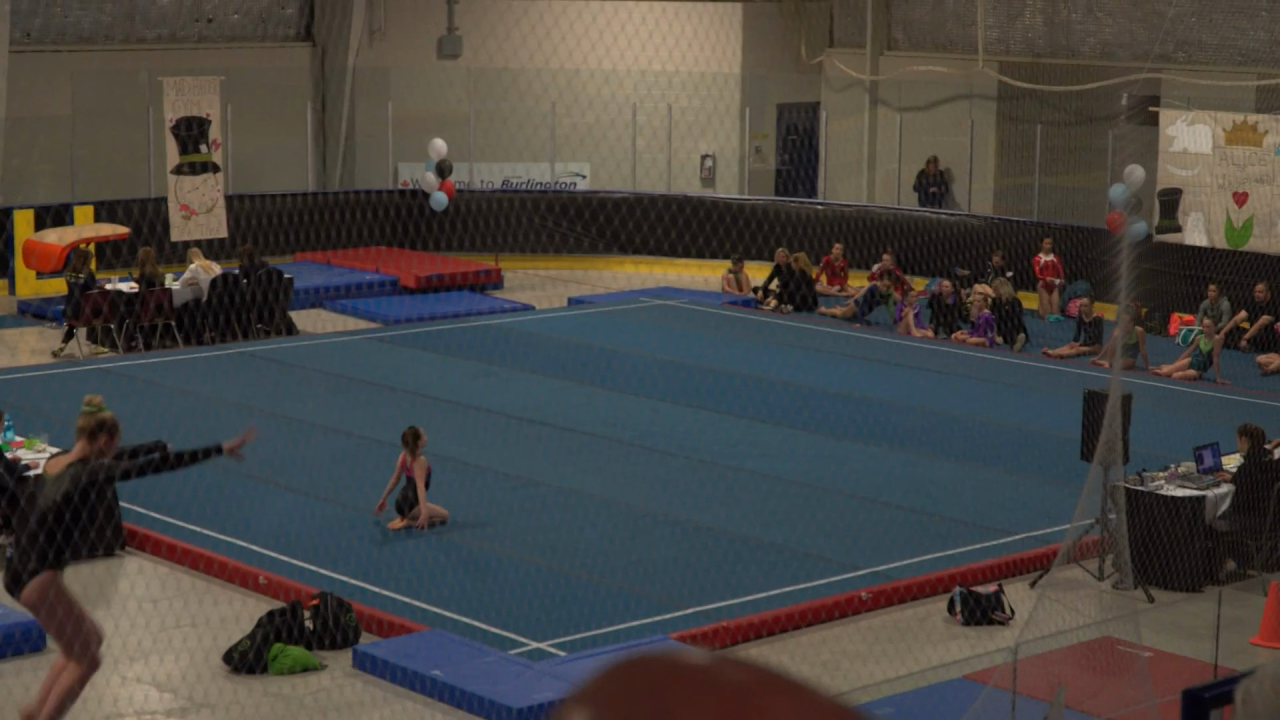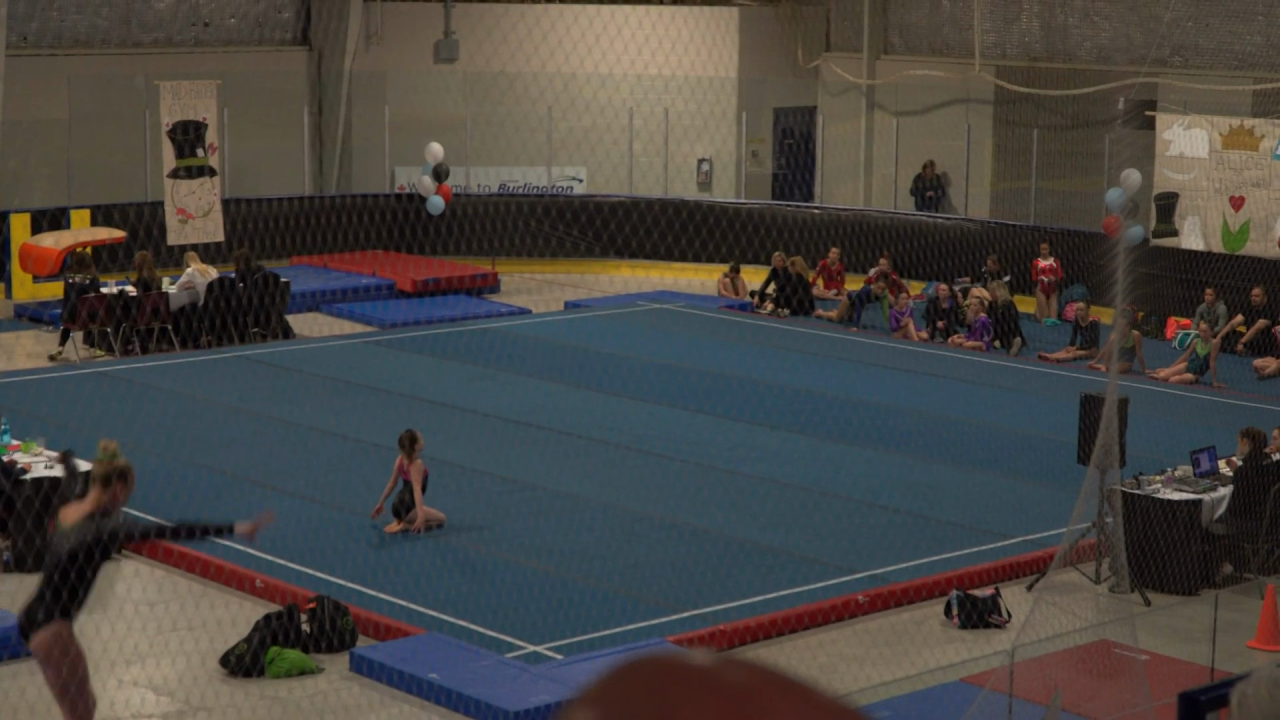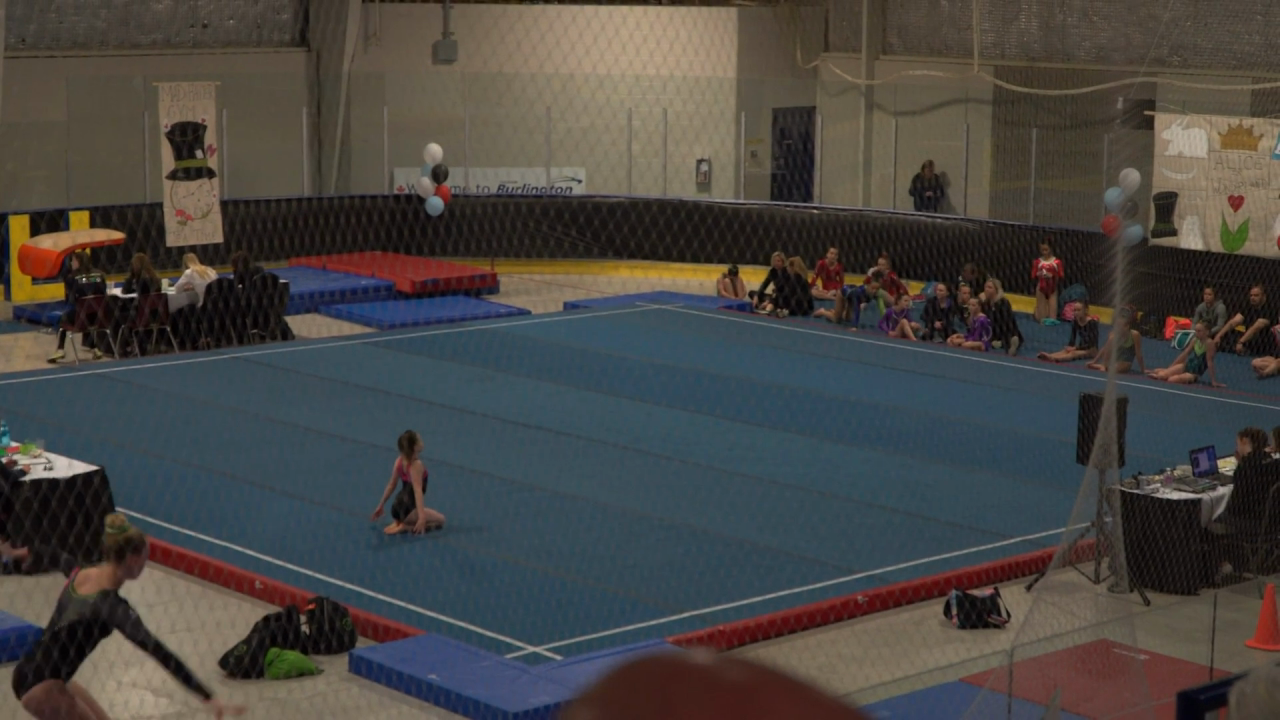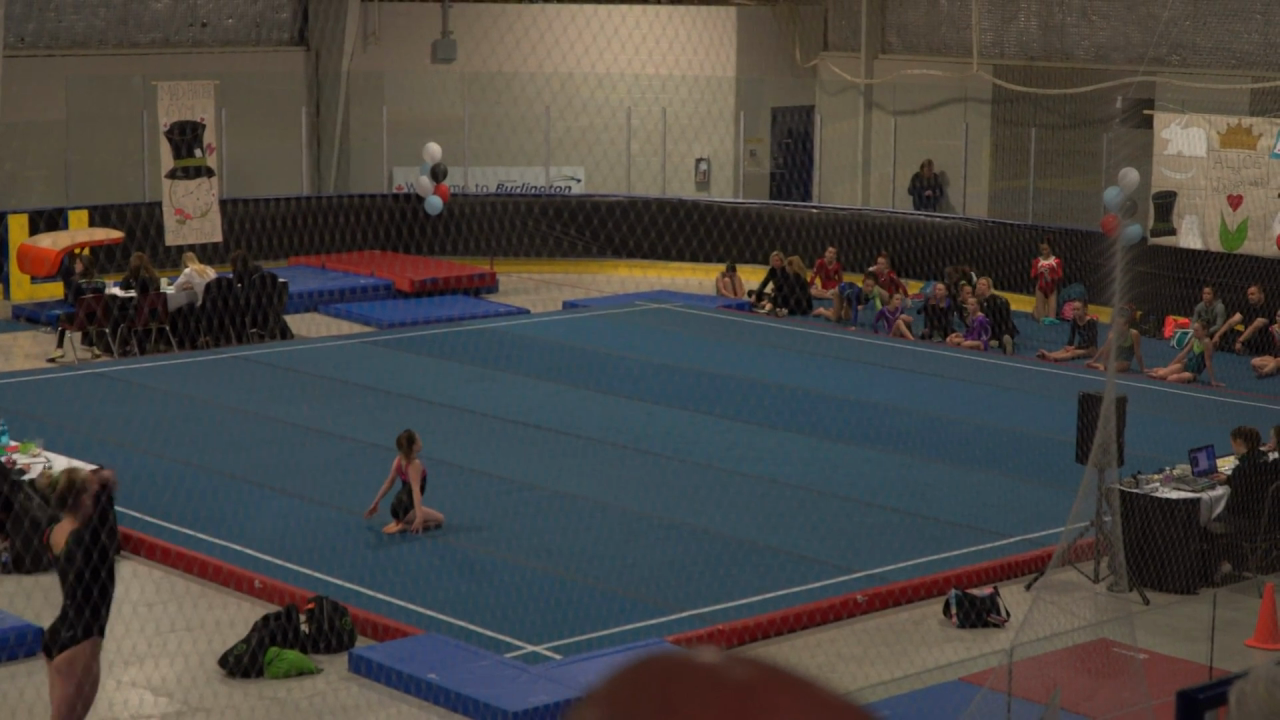
dt=0.4s
person 1, frame 1
left shoulder: (57, 463)
right shoulder: (88, 471)
left elbow: (112, 460)
right elbow: (157, 466)
left wrist: (158, 446)
right wrist: (221, 448)
left hip: (19, 573)
right hip: (38, 578)
left knee: (92, 639)
right knee: (87, 660)
person 1, frame 2
left shoulder: (68, 510)
right shoulder: (103, 525)
right elbow: (171, 532)
right wrist: (234, 530)
left hip: (36, 619)
right hip: (50, 631)
person 1, frame 3
left shoulder: (82, 575)
right shoulder: (112, 607)
left elbow: (63, 560)
right elbow: (160, 651)
right wrist: (209, 699)
left hip: (39, 676)
right hip: (41, 685)
person 1, frame 4
left shoulder: (57, 533)
right shoulder: (83, 538)
right elbow: (102, 514)
right wrist: (106, 484)
left hip: (60, 639)
right hip: (80, 646)
